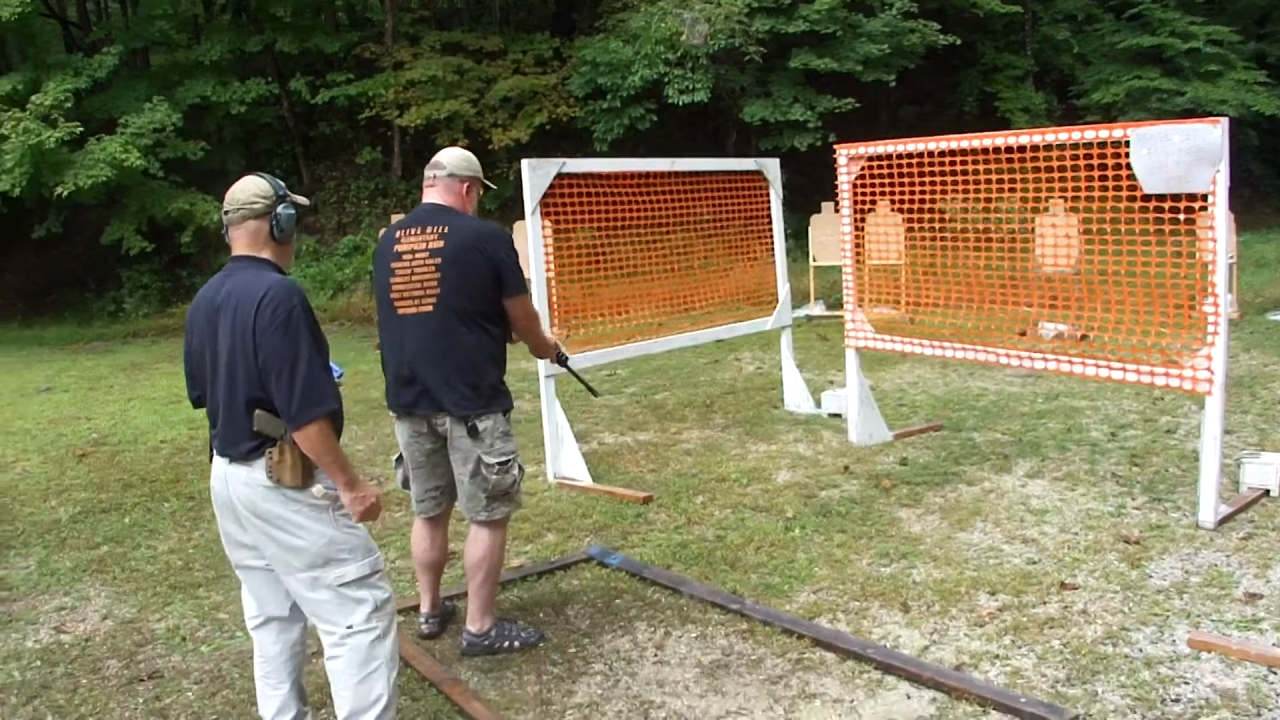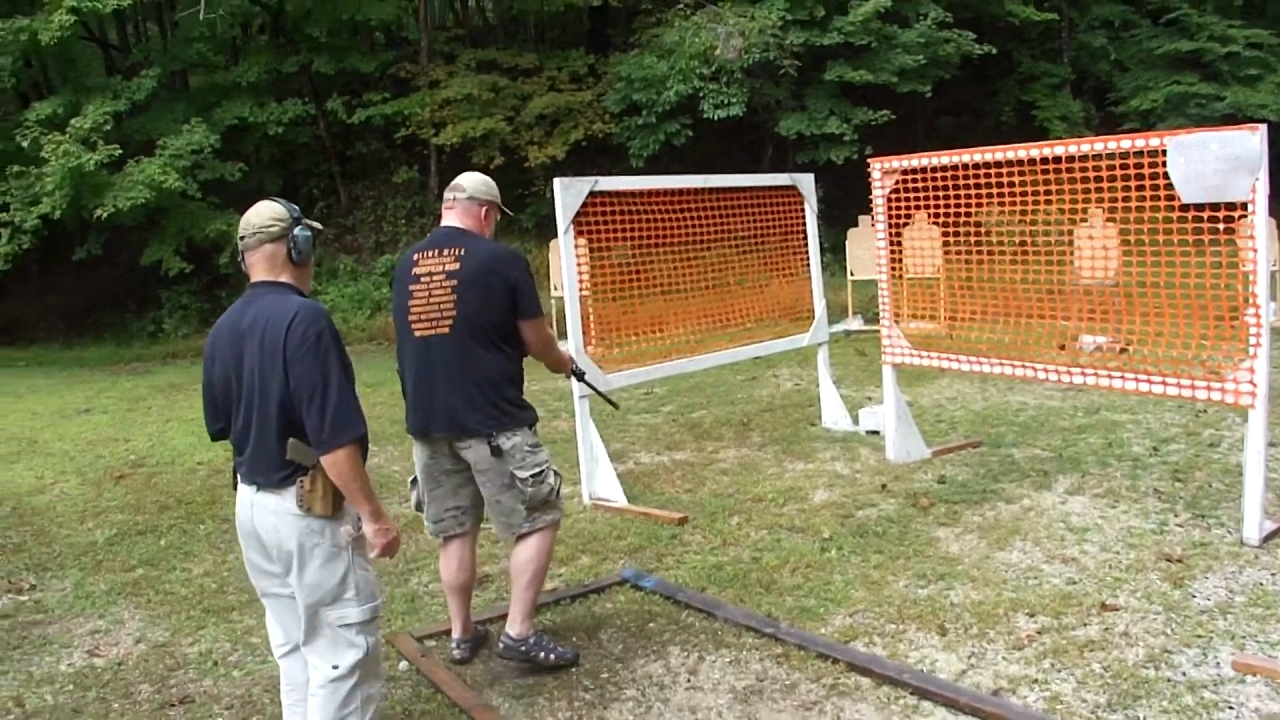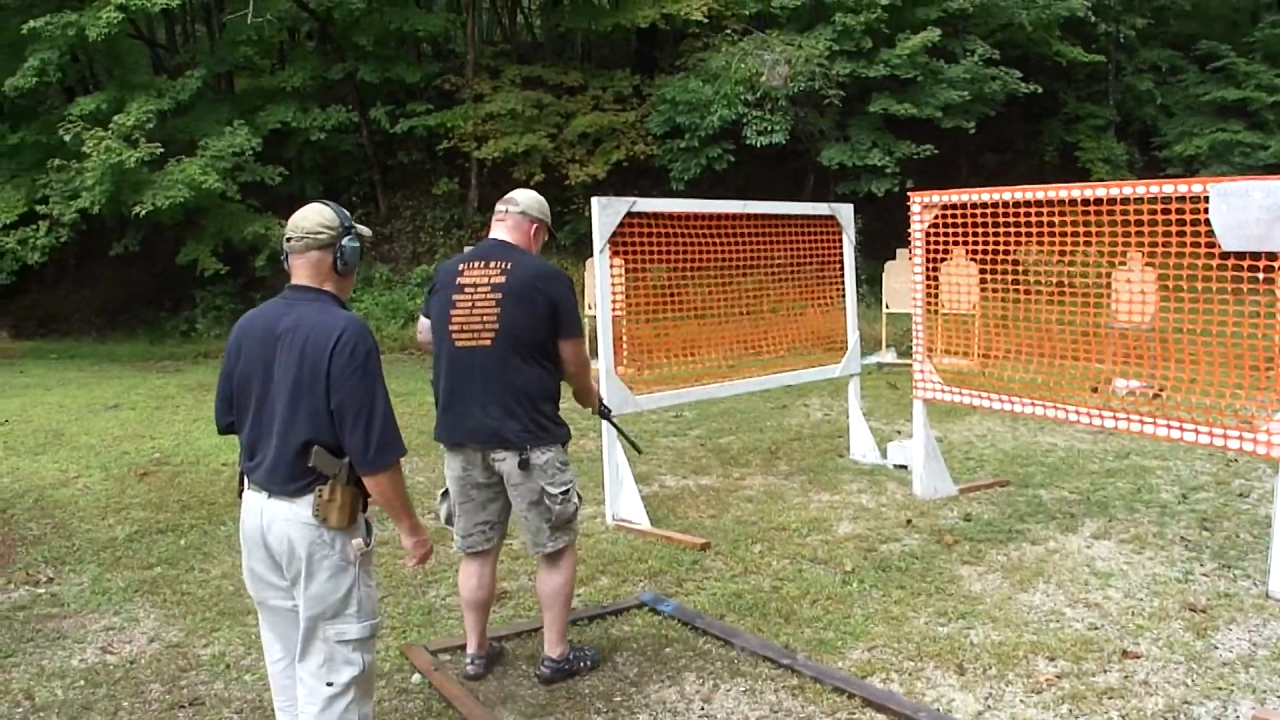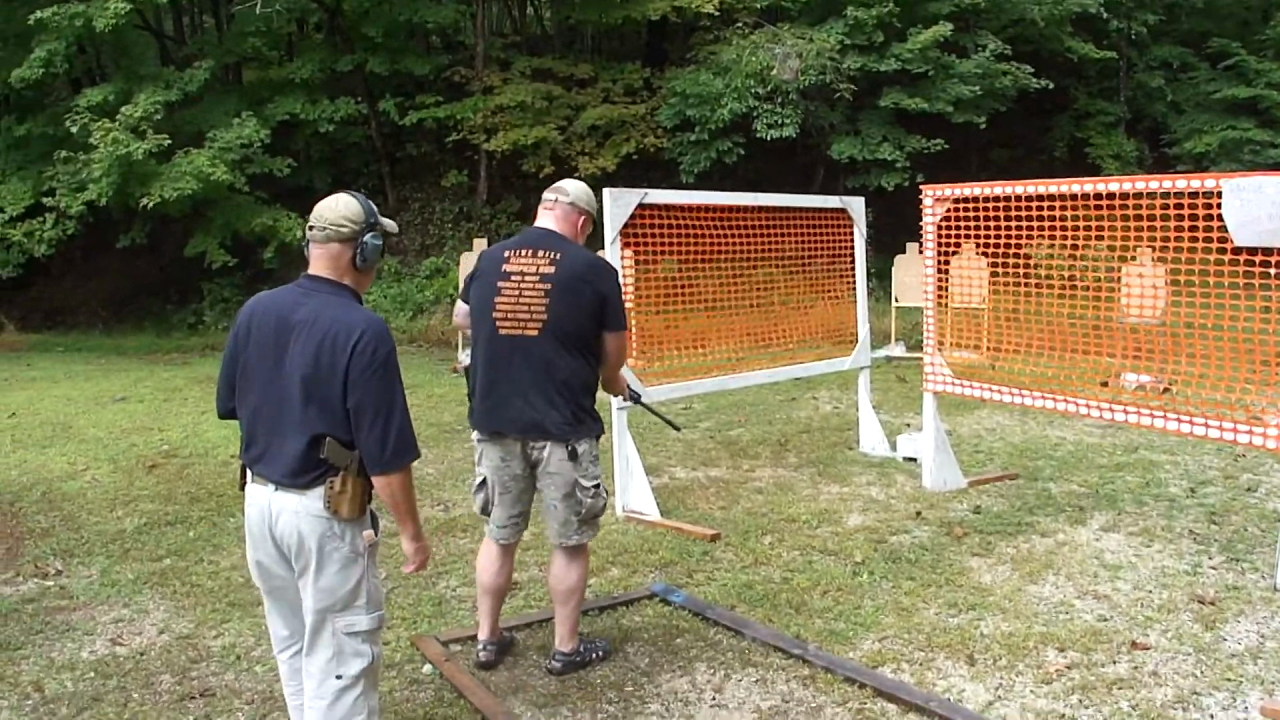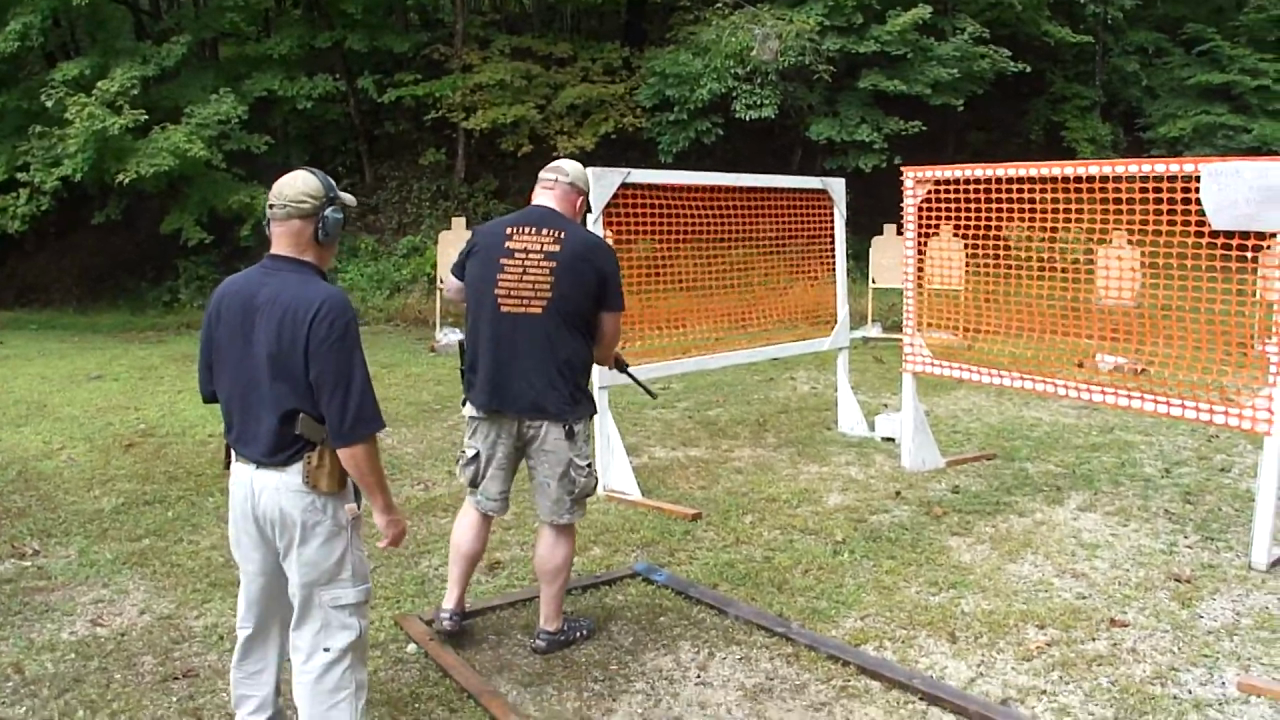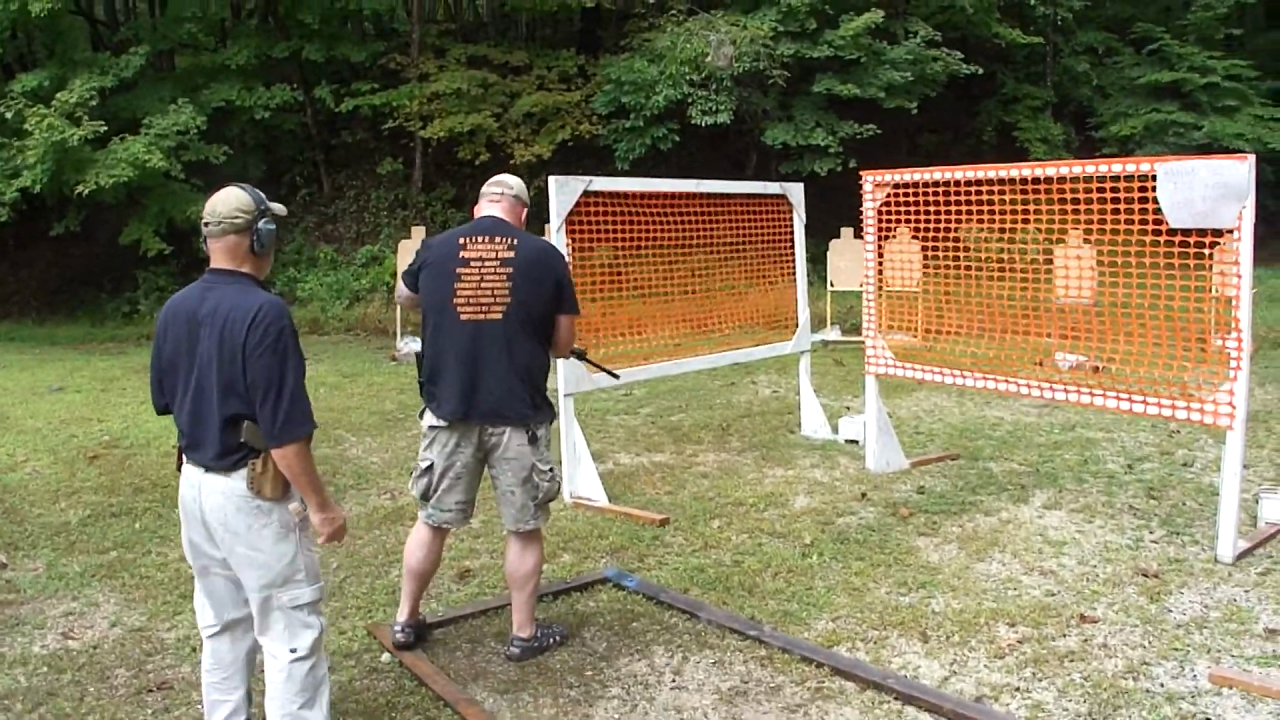
dt=0.3s
person 1, frame 1
left shoulder: (203, 301)
right shoulder: (278, 294)
right elbow: (304, 412)
right wrist: (349, 483)
left hip: (229, 476)
right hip: (283, 481)
left knee: (271, 616)
right knee: (362, 605)
person 1, frame 2
left shoulder: (222, 329)
right shoulder: (304, 318)
left elbow: (219, 426)
right elbow: (333, 437)
right wrist: (372, 513)
left hip: (252, 503)
right hip: (309, 508)
left knee: (295, 642)
right knee: (346, 651)
person 1, frame 3
left shoulder: (249, 325)
right shoulder: (345, 333)
left elbow: (228, 419)
right elbow: (374, 454)
right wrist: (411, 528)
left hip: (256, 507)
right hip: (319, 520)
left knee: (286, 653)
right knee: (336, 663)
person 1, frame 4
left shoulder: (256, 310)
right shoulder: (363, 330)
left elbow: (229, 405)
right elbow: (386, 453)
right wrist: (412, 532)
left hip: (260, 499)
right hip: (325, 512)
left knee: (291, 638)
right knee: (341, 654)
person 1, frame 5
left shoulder: (226, 295)
right shoulder: (325, 305)
left elbow: (213, 388)
right elbow: (351, 427)
right wrist: (383, 506)
left hip: (245, 478)
right hip: (307, 487)
left knee: (257, 616)
right knee: (329, 632)
person 1, frame 6
left shoulder: (174, 309)
right shoulder: (264, 312)
left elbow: (165, 400)
right elbow: (285, 430)
right wrist: (320, 504)
left hip: (195, 485)
right hip: (254, 494)
left knee: (221, 622)
right knee: (292, 634)
person 2, frame 1
left shoulder: (388, 242)
right shoulder: (486, 237)
right elbow: (521, 317)
right wrist: (541, 344)
left hip: (409, 400)
right hip: (474, 402)
left knee: (429, 511)
right knee: (489, 516)
left ankle: (430, 611)
right ankle: (480, 627)
person 2, frame 2
left shoulder: (405, 265)
right shoulder: (502, 260)
right elbow: (535, 338)
right wrist: (559, 362)
left hip: (429, 422)
right hip: (495, 422)
left knee: (454, 532)
right knee: (537, 521)
left ankle: (462, 634)
right ankle: (519, 632)
person 2, frame 3
left shoulder: (446, 274)
right shoulder: (548, 278)
left elbow: (425, 336)
right elbow: (574, 362)
right wrist: (586, 392)
left hip: (461, 435)
right hip: (529, 437)
left knee: (475, 549)
right knee: (555, 548)
left ankle: (476, 650)
right ankle: (556, 655)
person 2, frame 4
left shoulder: (488, 260)
right shoulder: (594, 270)
left elbow: (461, 320)
right elbow: (613, 354)
right wrist: (612, 382)
left hip: (495, 423)
right hip: (563, 429)
left knee: (499, 536)
right knee: (570, 542)
left ankle: (487, 639)
right ankle: (566, 648)
person 2, frame 5
left shoulder: (485, 236)
right shoulder: (594, 250)
left elbow: (452, 291)
right elbow: (608, 337)
right wrist: (599, 356)
left hip: (489, 399)
right hip: (557, 406)
left knee: (479, 503)
right knee: (558, 520)
left ankle: (451, 607)
right ankle: (550, 626)
person 2, frame 6
left shoulder: (436, 248)
right shoulder: (545, 255)
left elbow: (404, 295)
right elbow: (564, 342)
left hip: (449, 409)
right hip: (518, 413)
left knee: (432, 518)
right knee: (524, 527)
left ankle: (405, 620)
right ankle: (524, 634)
